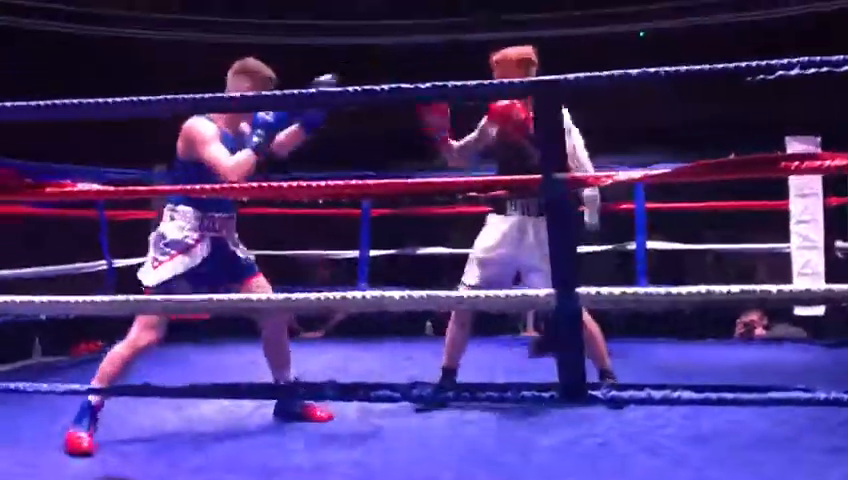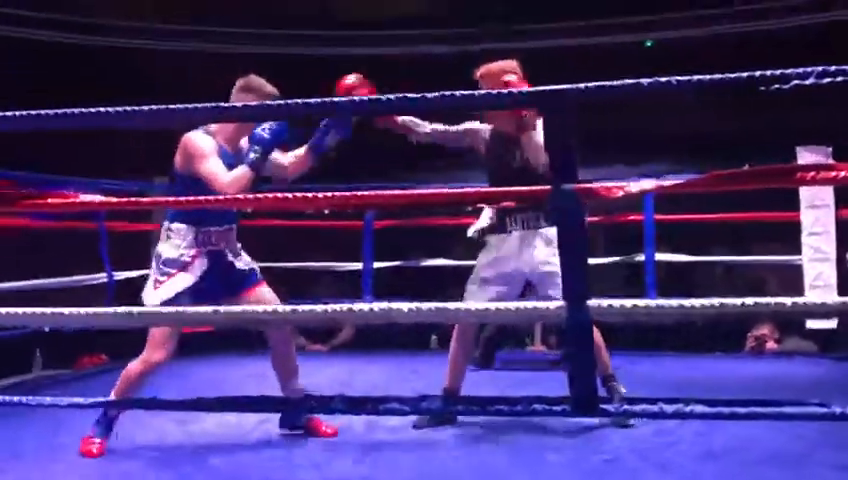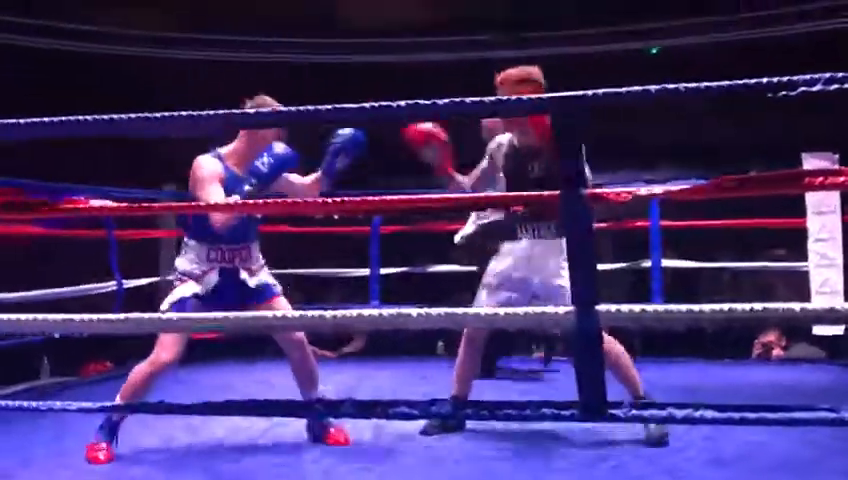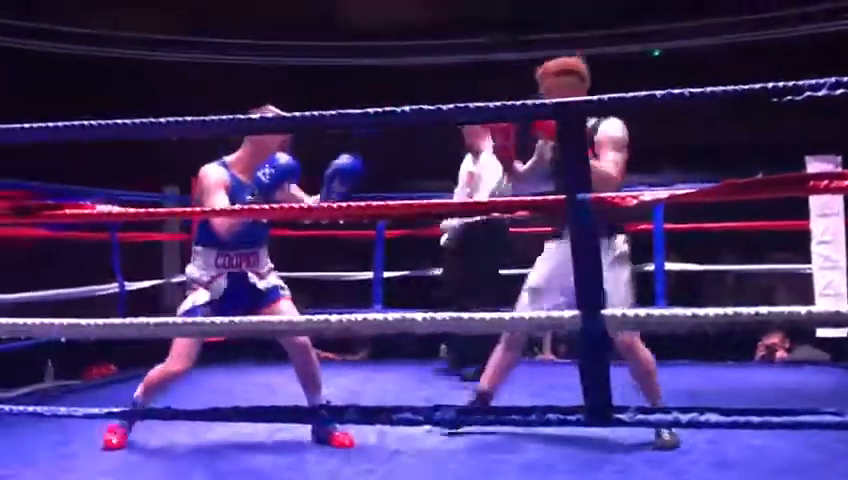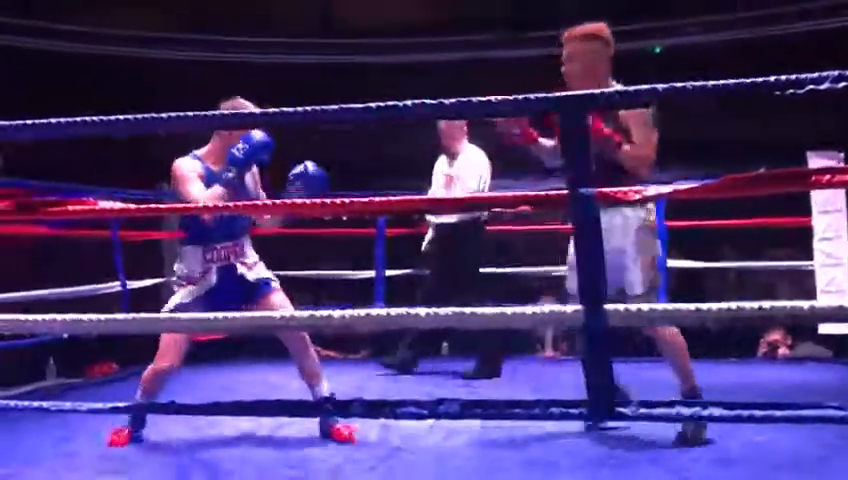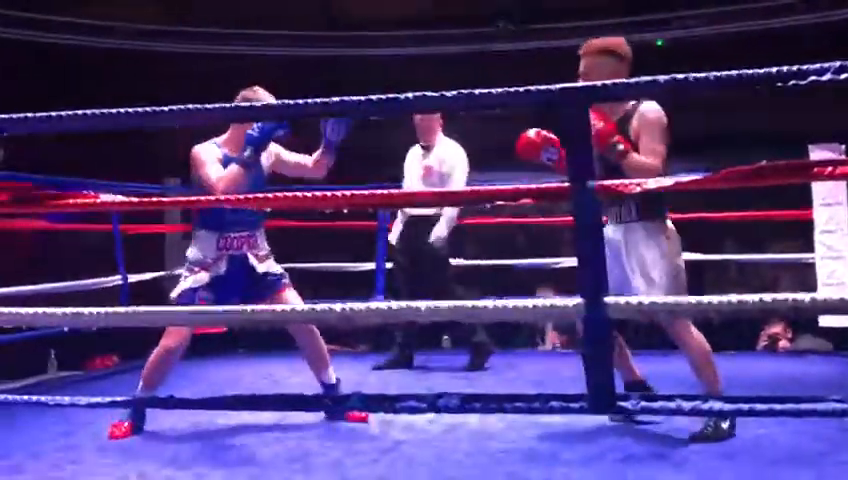
dt=0.2s
person 1, frame 1
left shoulder: (556, 116)
right shoulder: (494, 121)
left elbow: (564, 170)
right elbow: (455, 158)
left wrist: (527, 135)
right wrist: (437, 127)
left hip: (544, 223)
right hip: (502, 221)
left ankle: (608, 377)
right ankle: (446, 380)
person 1, frame 2
left shoulder: (540, 125)
right shoulder: (478, 133)
left elbow: (545, 167)
right elbow: (424, 131)
left wrist: (523, 121)
right wrist: (384, 113)
left hip: (542, 237)
right hip: (501, 240)
right knee: (467, 321)
left ankle: (610, 384)
right ankle: (449, 401)
person 1, frame 3
right shoulder: (502, 146)
right elbow: (469, 191)
left wrist: (552, 143)
right wrist: (438, 161)
left hip: (557, 249)
right hip: (515, 249)
right knee: (474, 329)
right ankle: (455, 410)
person 1, frame 4
left shoulder: (609, 130)
right shoulder: (551, 136)
left elbow: (610, 183)
right elbow: (522, 178)
right wrist: (504, 149)
left hip: (603, 248)
right hip: (561, 247)
left knee: (625, 339)
right knee: (517, 330)
right ankle: (480, 403)
person 1, frame 5
left shoulder: (633, 103)
left elbow: (645, 165)
right elbow: (557, 154)
left wrist: (604, 134)
right wrist: (522, 132)
left hip: (628, 217)
left ankle: (694, 399)
person 1, frame 6
left shoulder: (647, 114)
right shoulder: (599, 117)
left elbow: (651, 175)
left wrist: (609, 142)
right wrist: (557, 156)
left hip: (646, 232)
right hip: (610, 231)
left knee: (674, 322)
left ankle: (720, 411)
right ankle: (637, 386)
person 2, frame 1
left shoulder: (240, 129)
right shoulder: (199, 127)
left elbow: (280, 147)
right elbow: (232, 174)
left wrist: (310, 119)
right wrist: (261, 134)
left hip: (222, 240)
right hip: (183, 241)
left knee: (276, 318)
right knee: (144, 336)
left ankle: (288, 401)
right ankle: (85, 416)
person 2, frame 2
left shoulder: (242, 145)
right shoulder: (196, 142)
left elbow: (287, 169)
right elbow: (228, 189)
left wrist: (322, 141)
right wrist: (258, 153)
left hip: (225, 253)
right hip: (183, 256)
left knee: (282, 327)
right knee: (156, 354)
left ankle: (295, 412)
right ankle: (102, 423)
person 2, frame 3
left shoulder: (264, 165)
right shoulder: (207, 166)
left elbow: (306, 192)
right elbow: (220, 220)
left wrist: (334, 162)
right wrist: (257, 185)
left hip: (247, 269)
right hip: (202, 272)
left knee: (297, 340)
right knee: (163, 357)
left ankle: (318, 420)
right ankle: (107, 428)
person 2, frame 4
left shoulder: (273, 176)
right shoulder: (213, 175)
right elbow: (223, 228)
right wrist: (258, 193)
left hip: (257, 274)
right hip: (212, 278)
left knee: (301, 344)
right knee: (177, 365)
left ankle: (323, 424)
right ankle: (127, 416)
person 2, frame 5
left shoulder: (247, 166)
right shoulder: (186, 166)
right elbow: (206, 211)
right wrist: (233, 171)
left hip: (244, 265)
right hip: (200, 273)
left knee: (297, 332)
right knee: (167, 361)
left ankle: (327, 413)
right ankle: (134, 422)
person 2, frame 6
left shoulder: (268, 152)
right shoulder: (205, 152)
left elbow: (317, 170)
right elbow: (222, 189)
left wrist: (330, 140)
right wrist: (250, 151)
left hip: (255, 256)
right hip: (211, 261)
left knee: (304, 325)
right knee: (173, 343)
left ankle: (334, 398)
right ankle: (136, 414)
person 3, frame 1
left shoulder: (563, 128)
right shoulder: (530, 133)
left elbow: (585, 171)
right elbow: (525, 174)
left wrist: (591, 210)
right wrist: (507, 203)
left hip: (558, 206)
right hip: (537, 208)
left knee: (549, 267)
right knee: (553, 269)
left ankle: (552, 335)
right ankle: (556, 334)
person 3, frame 2
left shoulder: (540, 144)
right shoulder: (508, 145)
left elbow: (562, 186)
right elbow: (500, 192)
left wrist: (569, 223)
right wrist: (484, 219)
left hip: (532, 224)
right hip: (512, 224)
left ankle: (486, 350)
right ankle: (571, 347)
person 3, frame 3
left shoulder: (515, 152)
right shoulder: (494, 154)
left elbow: (522, 196)
right wrist: (470, 225)
left hip: (507, 230)
right hip: (489, 229)
left knee: (495, 295)
right knee: (495, 294)
left ankle: (485, 360)
right ankle: (545, 341)
person 3, frame 4
left shoulder: (495, 157)
right shoulder: (469, 158)
left elbow: (486, 196)
left wrist: (455, 221)
right wrist: (451, 230)
left hip: (486, 231)
right hip: (465, 231)
left knee: (481, 296)
right knee: (455, 292)
left ankle: (484, 362)
right ankle: (458, 356)
person 3, frame 5
left shoulder: (475, 159)
right shoulder: (442, 161)
left elbow: (466, 196)
left wrist: (434, 210)
right wrist: (432, 231)
left hip: (464, 232)
right hip: (444, 233)
left knee: (468, 297)
right knee: (431, 295)
left ankle: (490, 360)
right ankle: (408, 355)
person 3, frame 6
left shoulder: (452, 152)
right shoulder: (414, 153)
left elbow: (456, 193)
left wrist: (443, 226)
right wrist: (398, 226)
left hip: (436, 227)
right hip: (412, 226)
left knee: (441, 290)
right knee: (408, 291)
left ankle: (480, 345)
right ankle: (403, 352)
